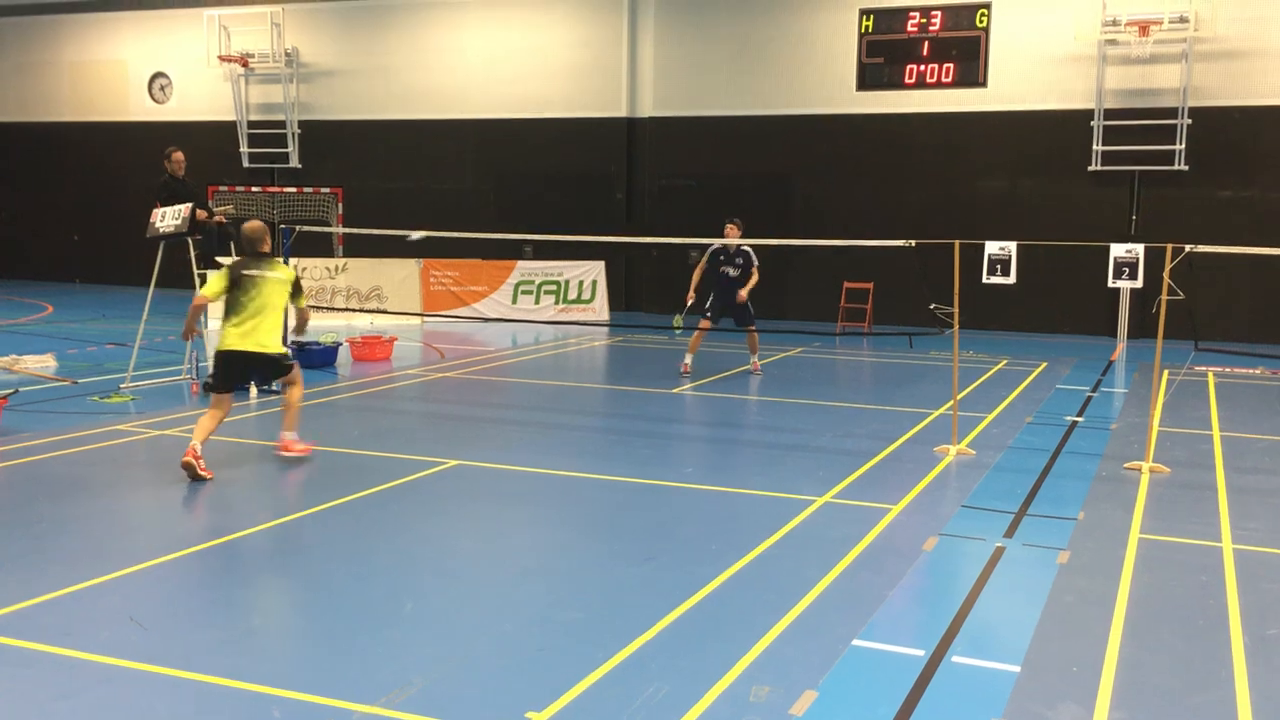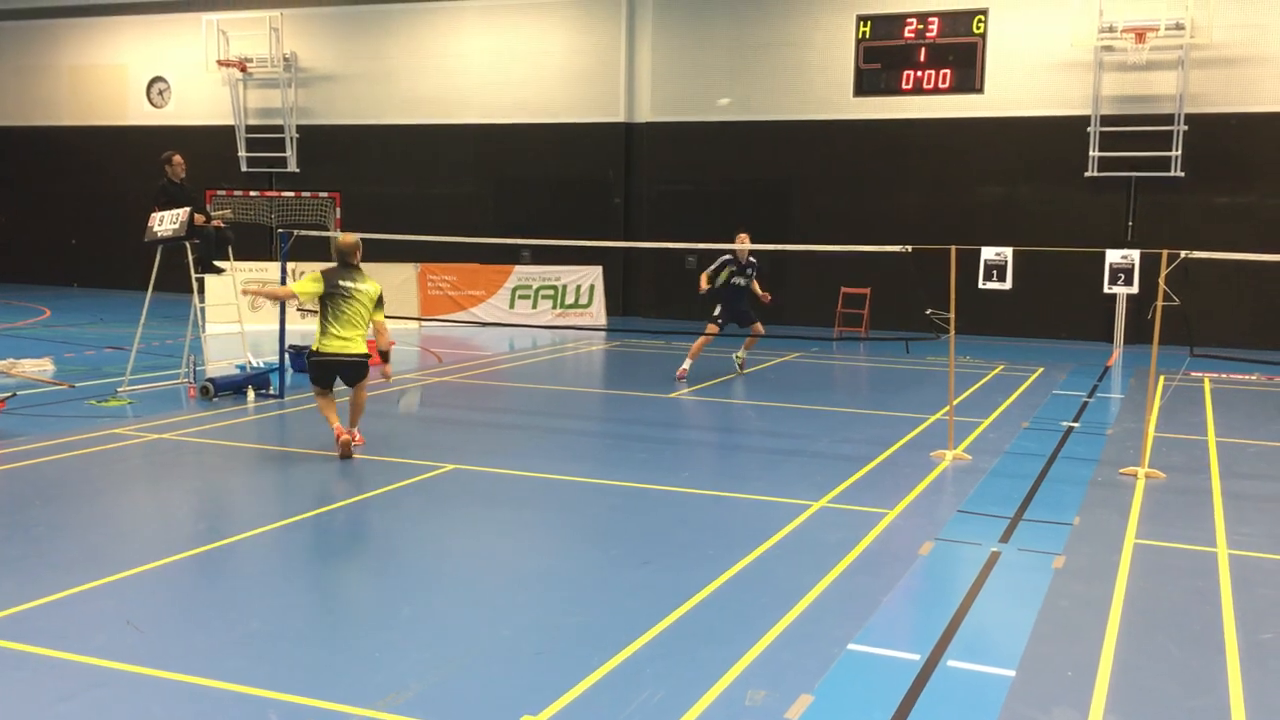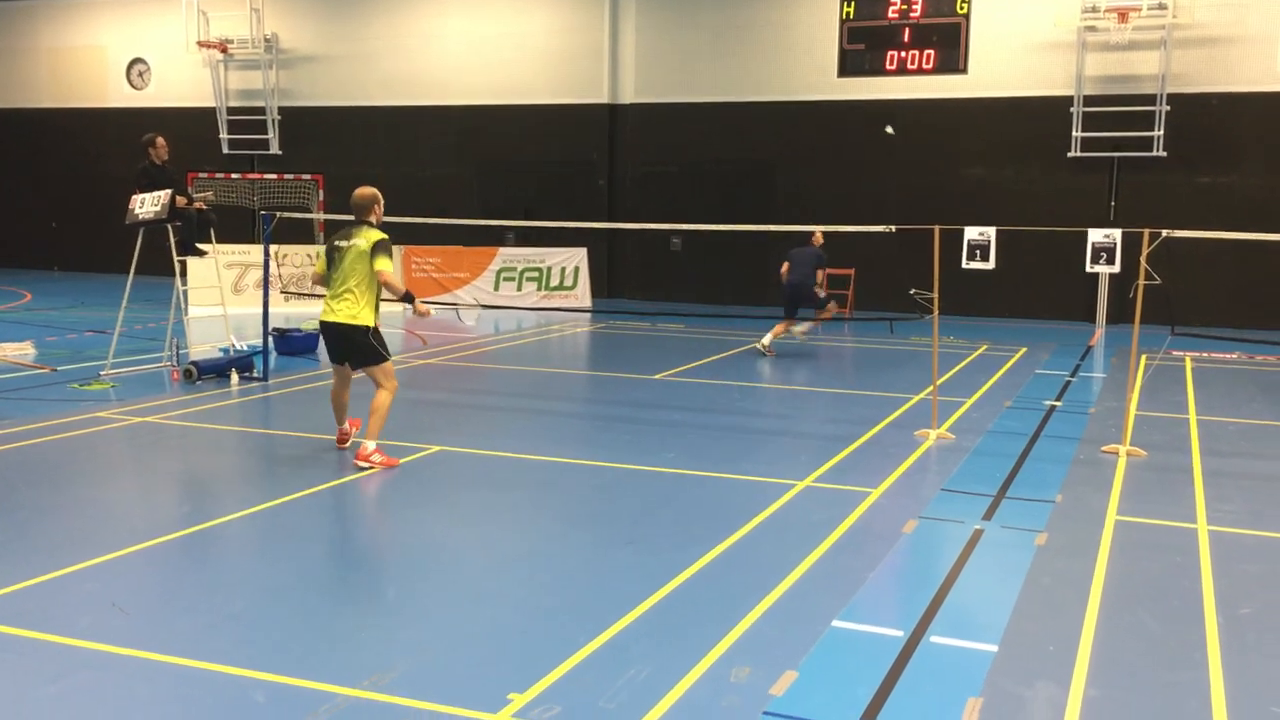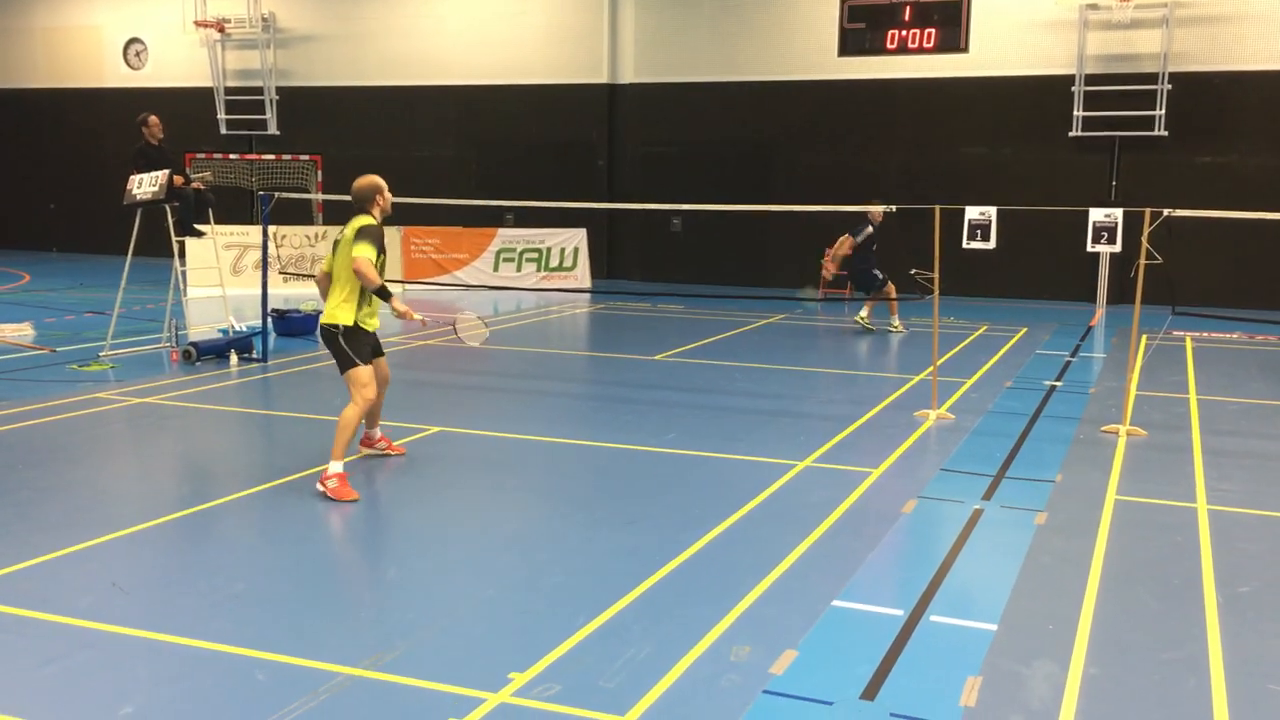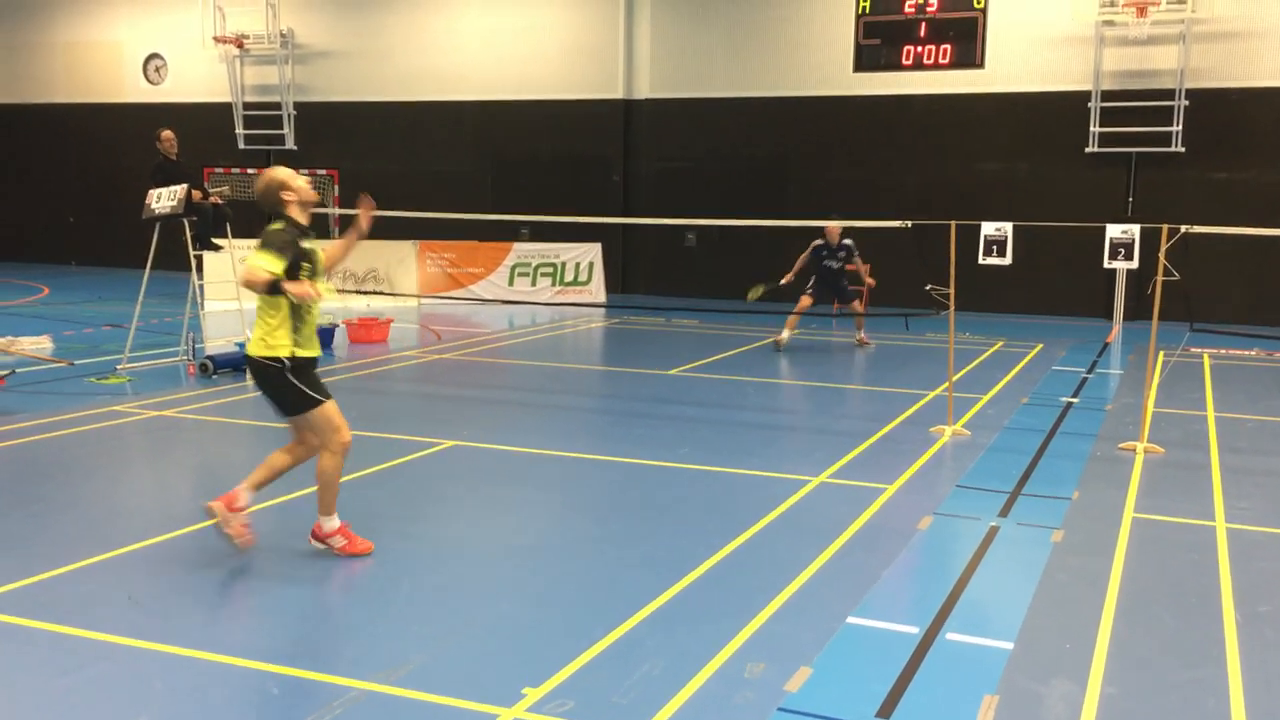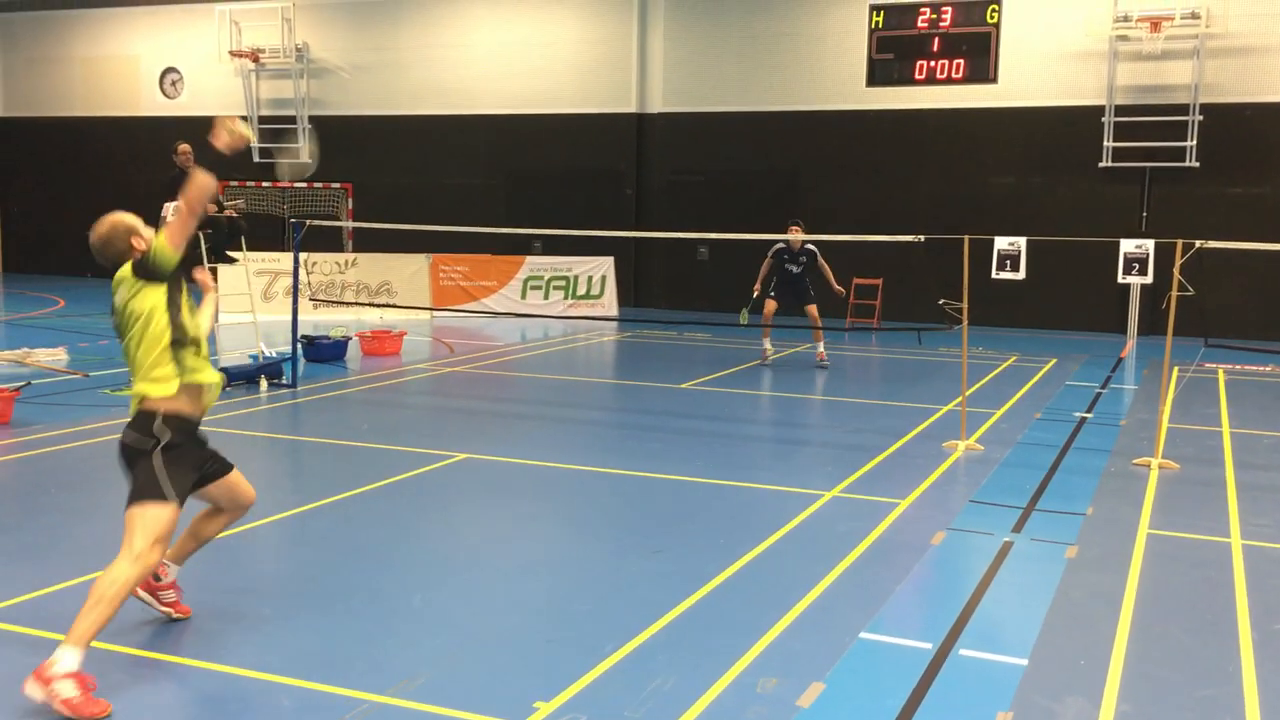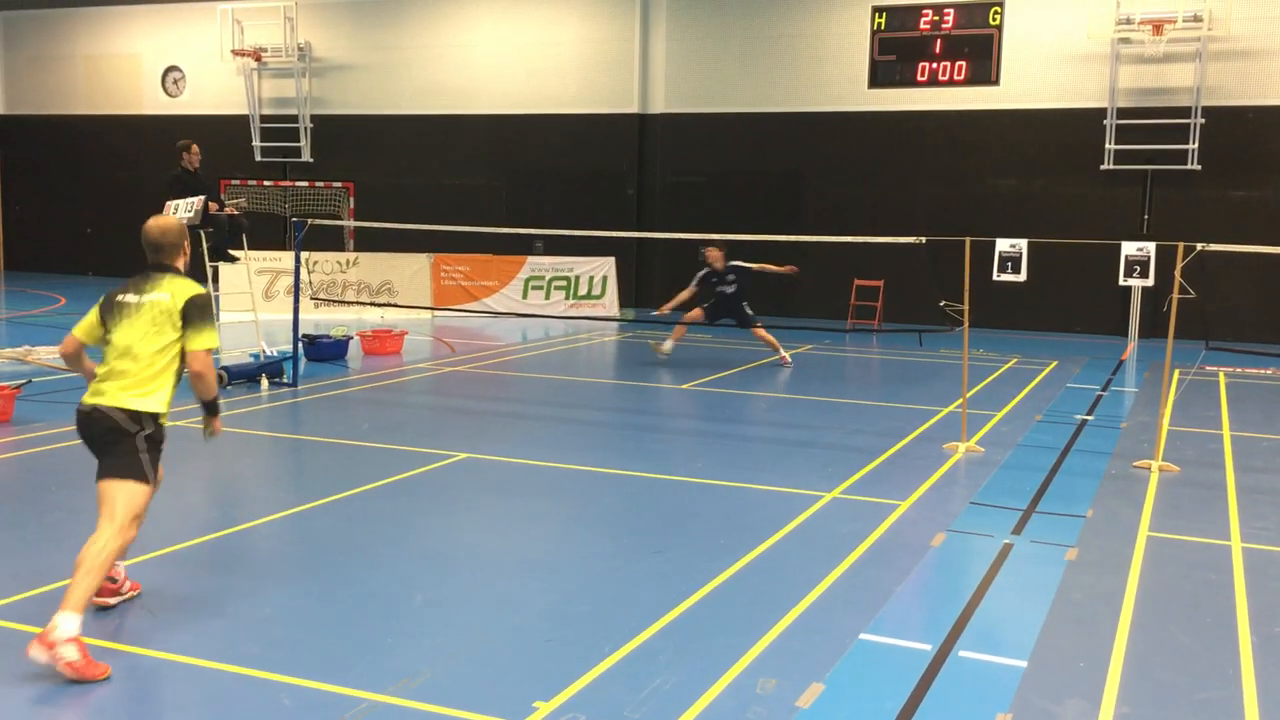
dt=0.5s
person 1, frame 1
left shoulder: (232, 269)
right shoulder: (287, 274)
left elbow: (199, 302)
right elbow: (303, 312)
left wrist: (189, 325)
right wrist: (300, 326)
left hip: (229, 350)
right hip: (266, 352)
left knee: (217, 410)
right knee: (295, 381)
left ankle: (194, 450)
right ankle: (288, 440)
person 1, frame 2
left shoulder: (327, 276)
right shoulder: (374, 288)
left elbow: (287, 293)
right elbow: (380, 329)
left wrist: (256, 291)
right wrist: (385, 361)
left hip: (323, 354)
right hip: (356, 355)
left knee: (322, 395)
right knee: (359, 389)
left ankle: (339, 431)
right ankle: (352, 433)
person 1, frame 3
left shoulder: (337, 239)
right shoulder: (377, 239)
left elbow: (317, 278)
right elbow: (384, 277)
right wrist: (413, 301)
left hip: (330, 321)
right hip: (359, 324)
left knee: (342, 379)
right knee: (387, 384)
left ankle: (343, 431)
right ankle: (368, 449)
person 1, frame 4
left shoulder: (350, 230)
right shoulder: (369, 228)
left elbow: (323, 277)
right elbow: (362, 266)
right wrist: (392, 299)
left hip: (353, 324)
right hip: (344, 327)
left knee: (381, 381)
right knee: (365, 395)
left ankle: (372, 436)
right ankle: (332, 474)
person 1, frame 5
left shoulder: (297, 235)
right shoulder: (283, 235)
left elbow: (318, 264)
right elbow: (249, 276)
left wrist: (357, 232)
right wrist: (286, 287)
left hip: (287, 358)
right hip: (282, 360)
left knee: (307, 444)
right knee: (337, 439)
left ankle: (236, 500)
right ankle: (329, 528)
person 1, frame 6
left shoulder: (139, 294)
right shoulder: (140, 272)
left elbow: (188, 346)
right elbow: (190, 208)
left wrist: (204, 303)
right wrist: (216, 149)
left hip: (176, 431)
right hip: (157, 433)
left knee: (239, 500)
right knee: (140, 553)
left ankle: (162, 576)
right ankle: (59, 671)
person 1, frame 7
left shoulder: (118, 294)
right shoulder: (192, 296)
left elbow: (69, 349)
right elbow: (200, 367)
right wrist: (212, 413)
left hip: (95, 410)
right hip: (129, 419)
left knee: (147, 484)
right knee: (117, 528)
left ankle: (107, 579)
right ankle: (60, 634)
